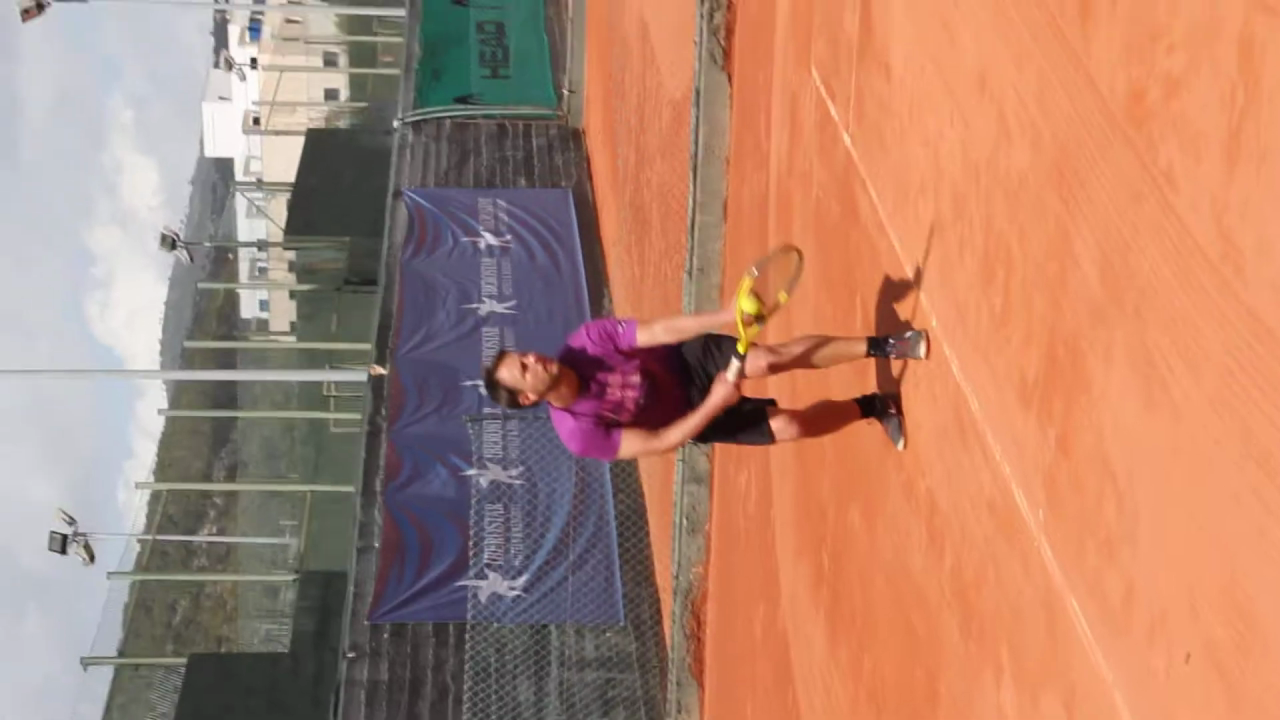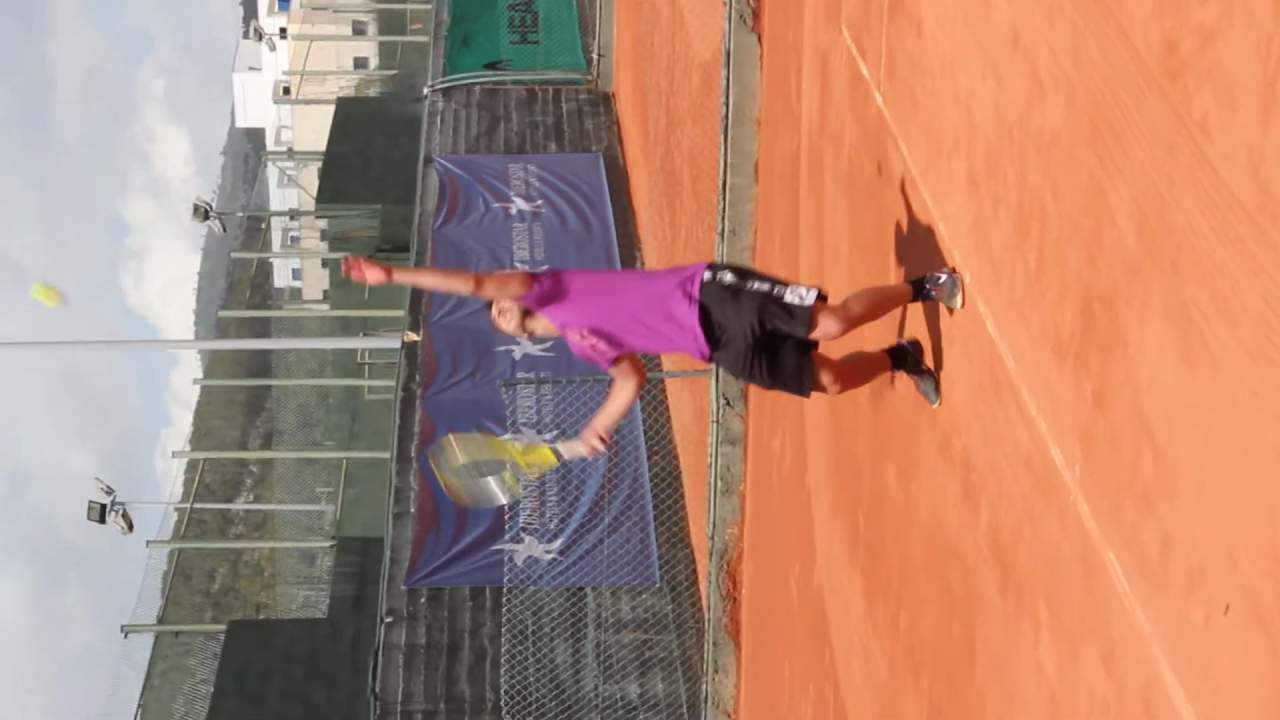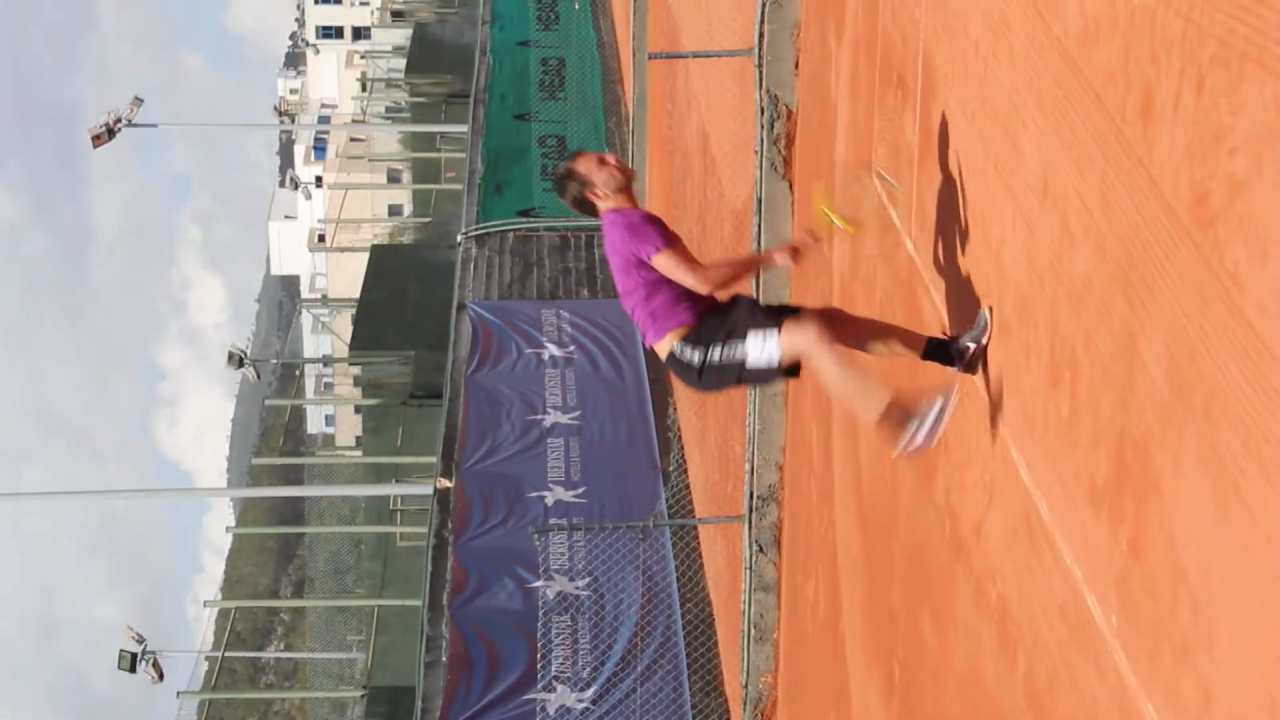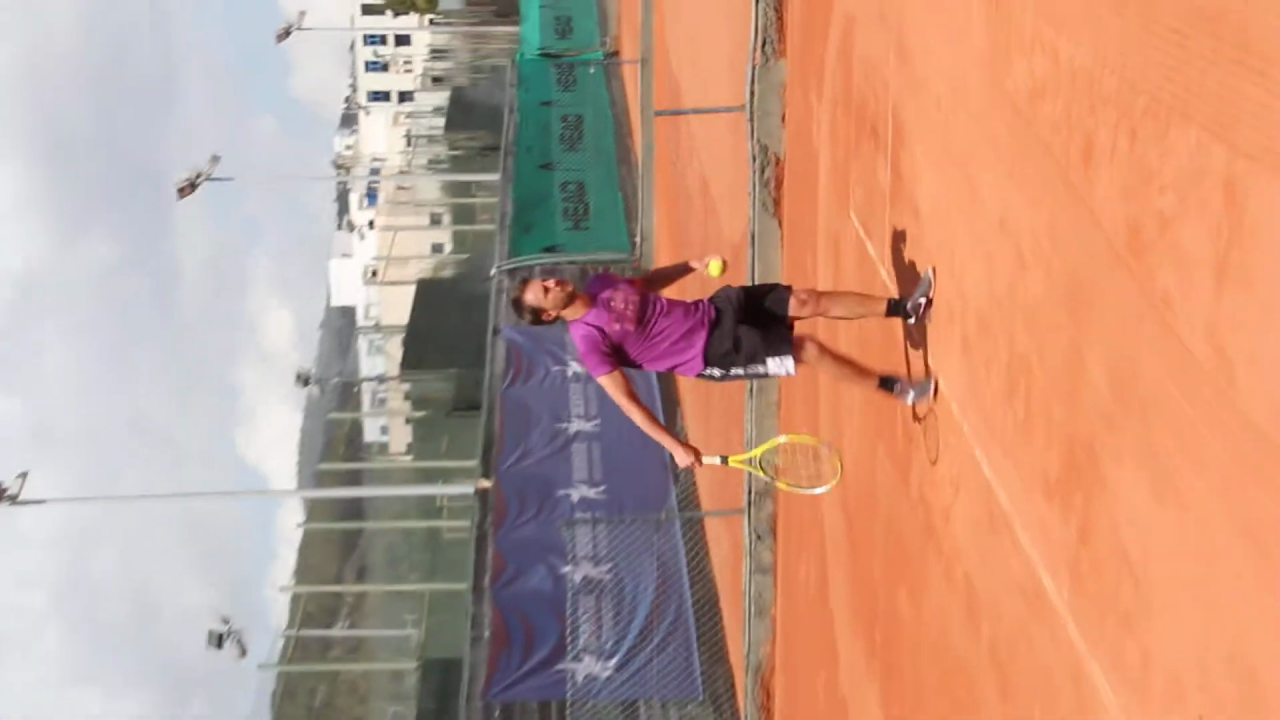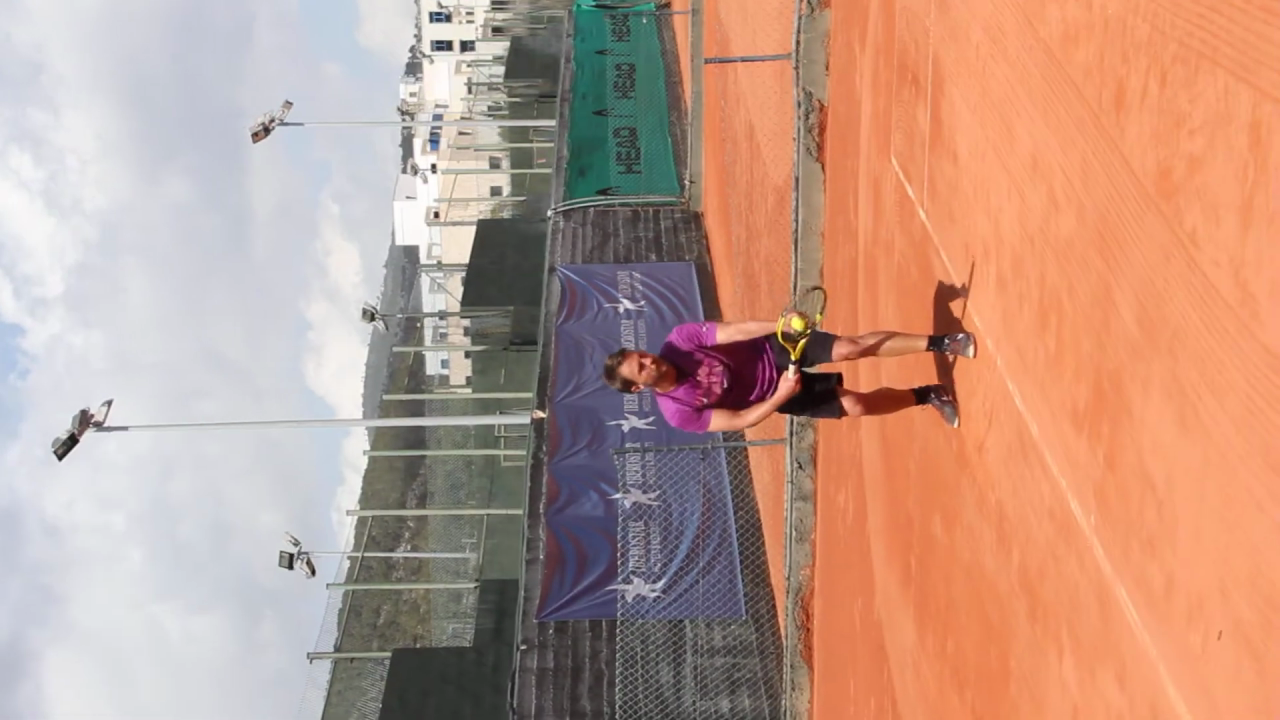
dt=1s
person 1, frame 1
left shoulder: (586, 342)
right shoulder: (577, 433)
left elbow: (663, 330)
right elbow: (659, 443)
left wrist: (729, 314)
right wrist: (715, 404)
left hip: (687, 361)
right hip: (691, 419)
left knee: (766, 359)
right knee: (788, 426)
left ankle: (883, 346)
right ankle: (873, 406)
person 1, frame 2
left shoulder: (544, 289)
right shoulder: (585, 344)
left elbow: (479, 281)
right elbow: (632, 376)
left wrist: (397, 273)
right wrist: (596, 429)
left hip: (710, 294)
right hip: (726, 347)
left knee: (833, 322)
right knee: (828, 378)
left ankle: (924, 285)
right ankle: (902, 357)
person 1, frame 3
left shoulder: (629, 227)
right shoulder: (627, 225)
right elbow: (704, 281)
right wrist: (771, 257)
left hip: (712, 326)
right hip: (695, 351)
left knee: (833, 321)
right knee: (812, 338)
left ankle: (953, 353)
right ankle: (902, 424)
person 1, frame 4
left shoulder: (599, 285)
right shoulder: (588, 339)
right elbow: (626, 401)
left wrist: (689, 265)
right wrist: (676, 446)
left hip: (714, 311)
right hip: (714, 352)
left knee: (807, 301)
right knee: (808, 351)
left ankle: (903, 307)
right ankle: (896, 385)
person 1, frame 5
left shoulder: (678, 341)
right shoulder: (679, 411)
left elbow: (735, 330)
right elbow: (739, 421)
right wrist: (781, 396)
left hip: (775, 348)
right hip: (774, 393)
left knee: (850, 348)
right knee: (855, 405)
left ankle: (941, 343)
right ankle: (928, 395)
